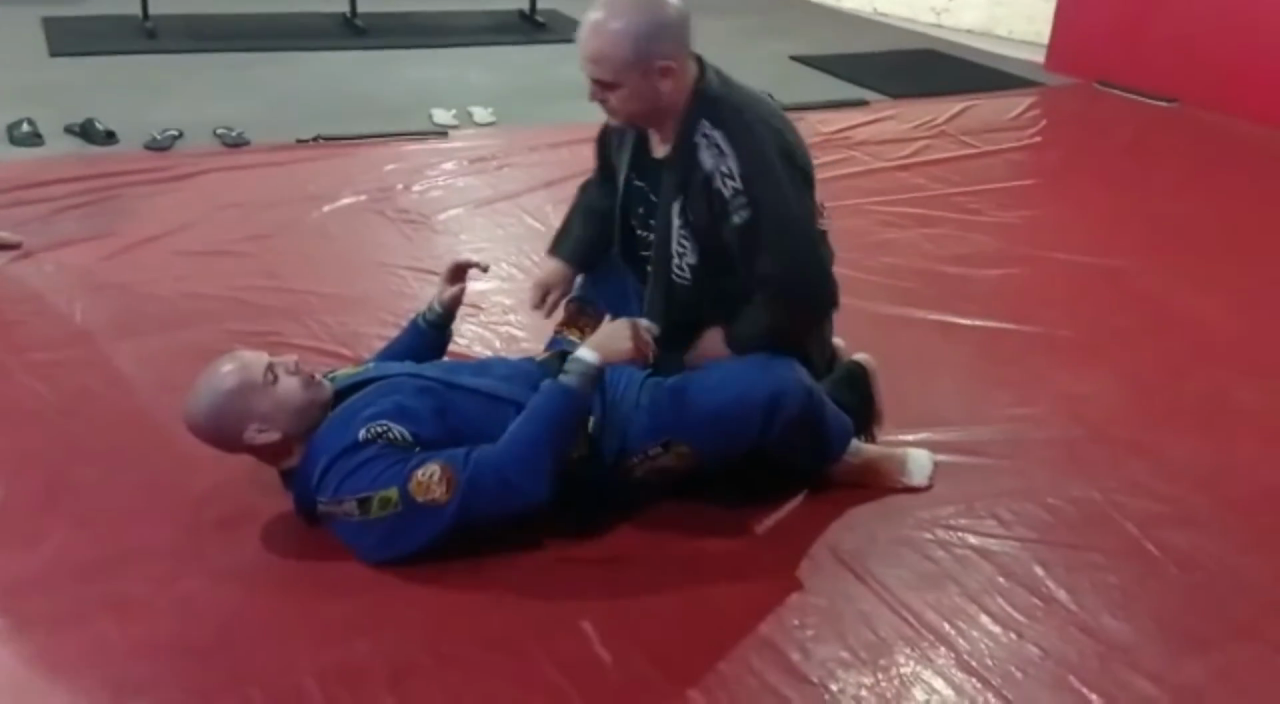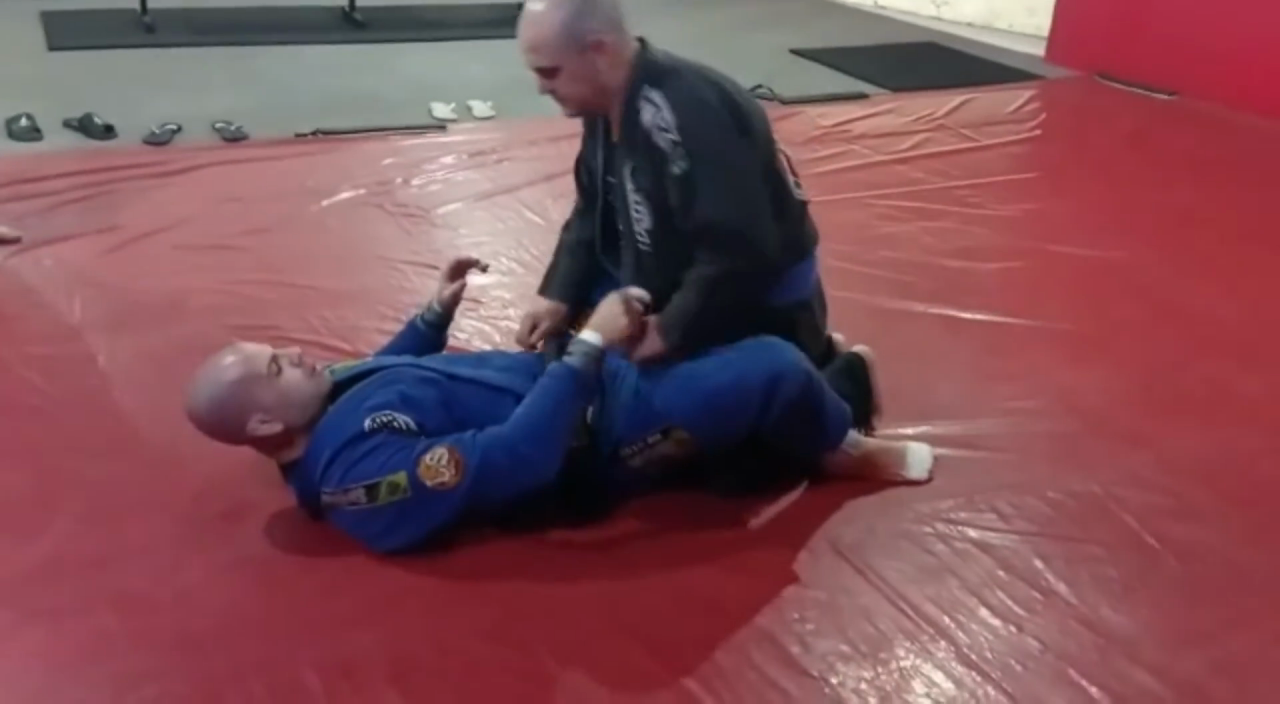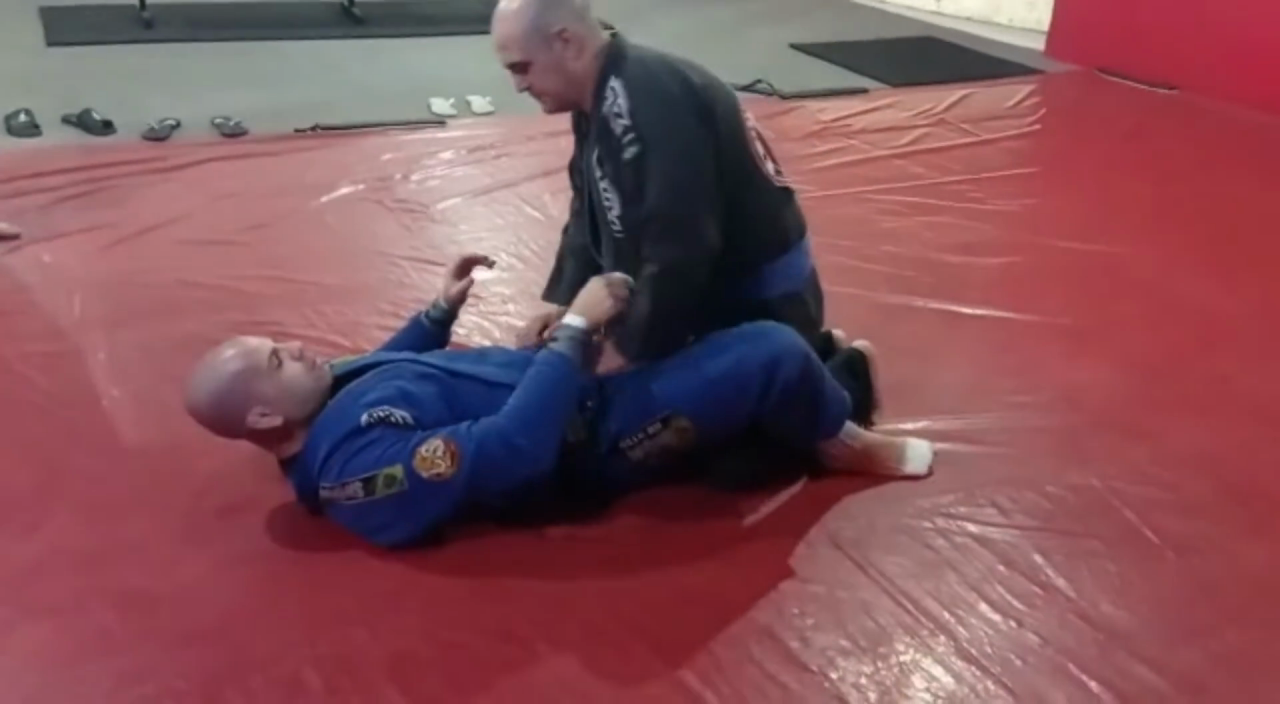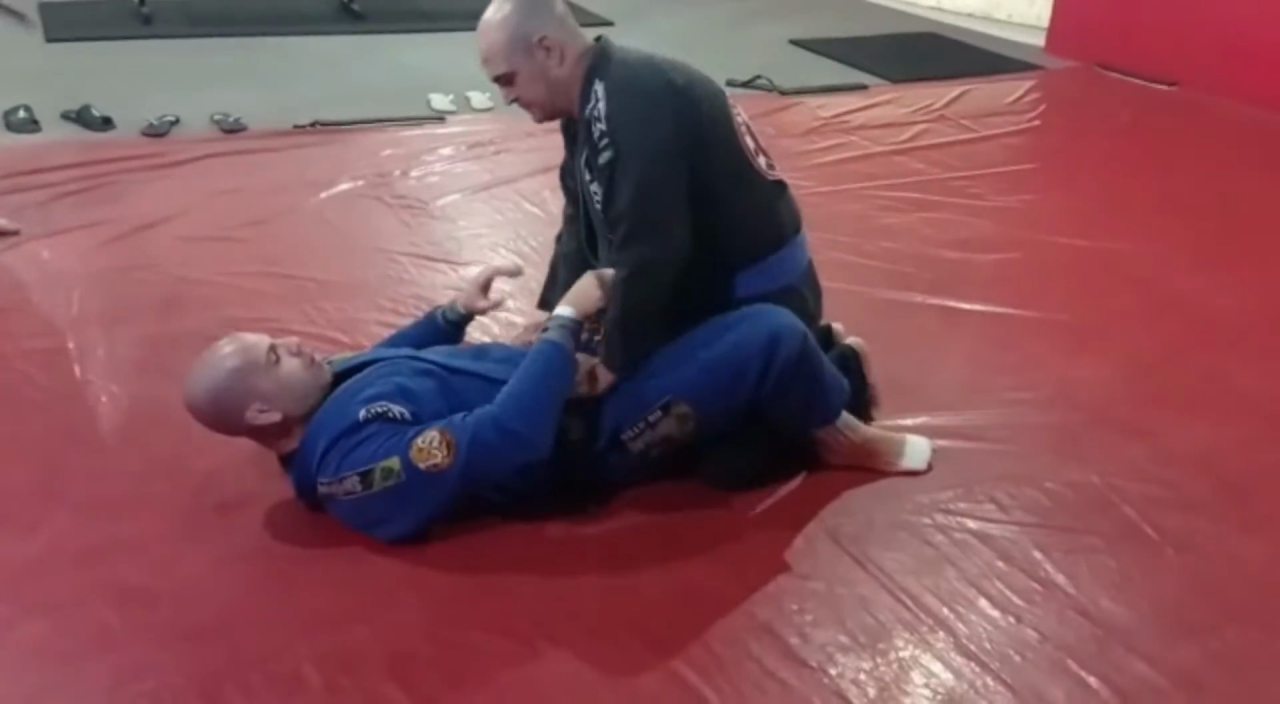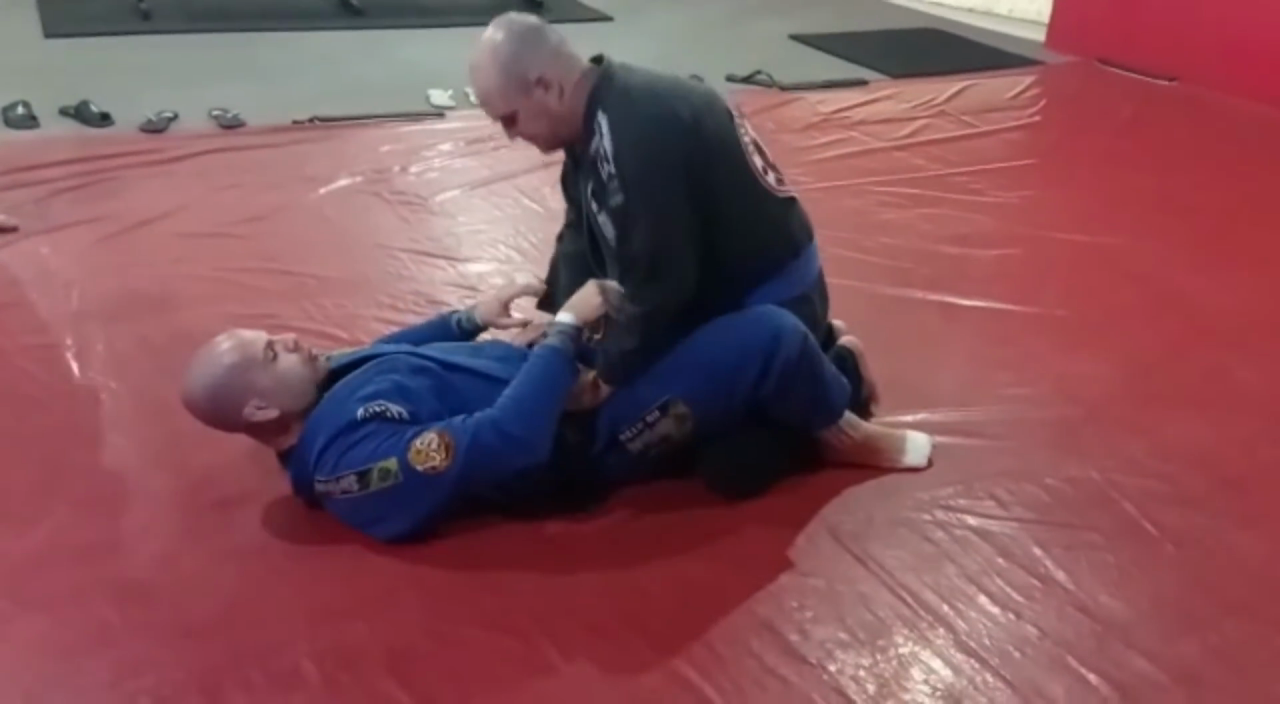
dt=0.2s
person 1, frame 1
left shoulder: (325, 408)
right shoulder: (356, 481)
right elbow: (510, 479)
left wrist: (437, 311)
right wrist: (593, 361)
left hip: (557, 374)
right hip: (596, 443)
right knee: (776, 384)
right ankle: (847, 460)
person 1, frame 2
left shoulder: (327, 404)
right shoulder: (360, 470)
right elbow: (520, 459)
left wrist: (437, 309)
right wrist: (594, 341)
left hip: (560, 374)
right hip: (597, 437)
right knee: (774, 367)
right ankle: (845, 453)
person 1, frame 3
left shoulder: (327, 402)
right shoulder: (359, 464)
right elbow: (515, 449)
left wrist: (441, 306)
right wrist: (577, 327)
left hip: (574, 381)
right hip: (594, 435)
right knee: (772, 351)
right ankle: (845, 445)
person 1, frame 4
left shoulder: (324, 400)
right shoulder: (358, 459)
left elbow: (388, 356)
right elbow: (511, 437)
left wrist: (454, 310)
right wrist: (567, 317)
left hip: (576, 378)
right hip: (593, 433)
right knee: (769, 332)
left ankle: (809, 364)
right ankle: (842, 438)
person 1, frame 5
left shoulder: (324, 392)
right shoulder: (354, 456)
left elbow: (393, 352)
right elbow: (511, 440)
left wrist: (471, 317)
right wrist: (570, 325)
left hip: (562, 378)
right hip: (590, 433)
right knee: (769, 334)
left ankle: (807, 365)
right ankle: (846, 436)
person 2, frame 1
left shoulder: (748, 151)
right shoulder: (634, 113)
left elbow: (806, 292)
right elbow: (606, 189)
left wrist: (732, 344)
right wrist: (565, 257)
person 2, frame 2
left shoulder: (689, 115)
right shoulder: (616, 107)
left elbow: (741, 249)
right elbow: (593, 211)
left wrist: (671, 330)
right wrist: (558, 296)
left hip: (762, 310)
person 2, frame 3
left shoulder: (649, 103)
right shoulder: (602, 102)
left elbow: (679, 244)
right elbow: (592, 215)
left wrist: (631, 346)
right wrist: (562, 301)
left hip: (756, 298)
right hip: (703, 289)
person 2, frame 4
left shoulder: (631, 106)
right shoulder: (597, 99)
left elbow: (648, 250)
right elbow: (583, 220)
left wrist: (613, 360)
right wrist: (554, 314)
left hip: (758, 287)
right hip: (706, 277)
left knee: (731, 459)
right ankle: (814, 349)
person 2, frame 5
left shoulder: (635, 135)
right shoulder: (601, 106)
left elbow: (656, 282)
right elbow: (582, 231)
left wrist: (609, 375)
right wrist: (552, 319)
left hip: (766, 294)
right hip: (711, 281)
left knee: (734, 462)
